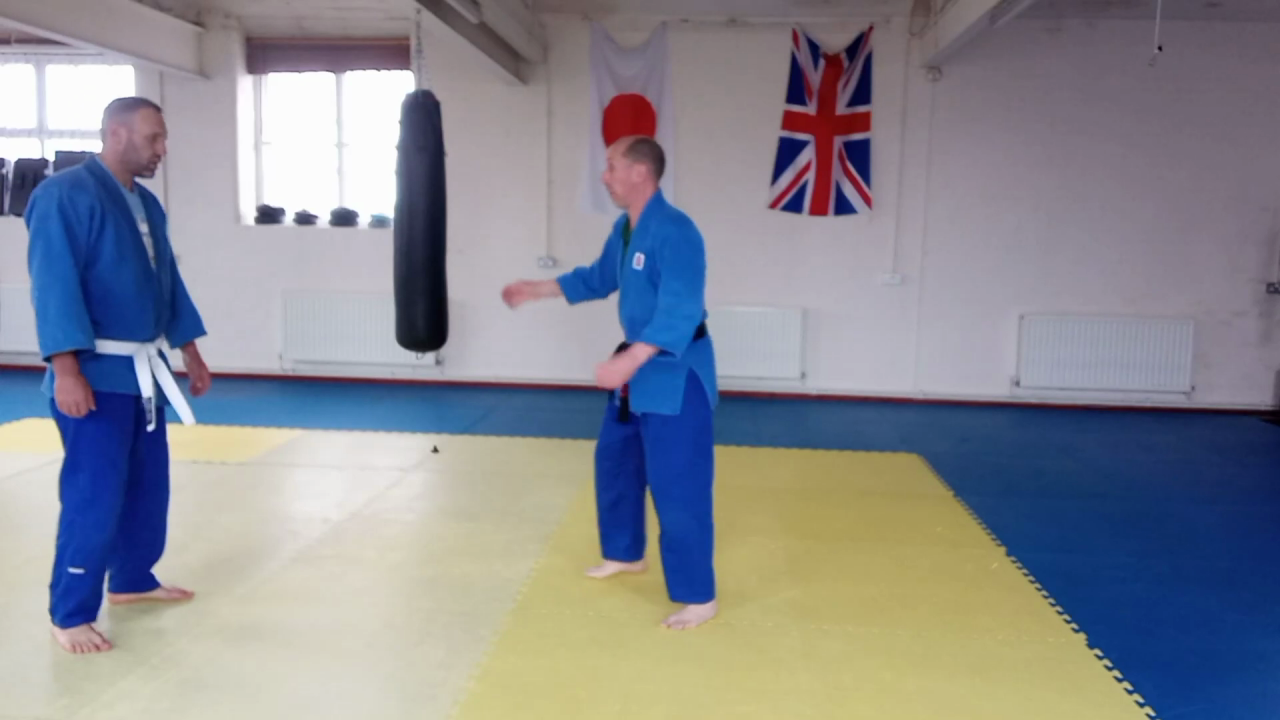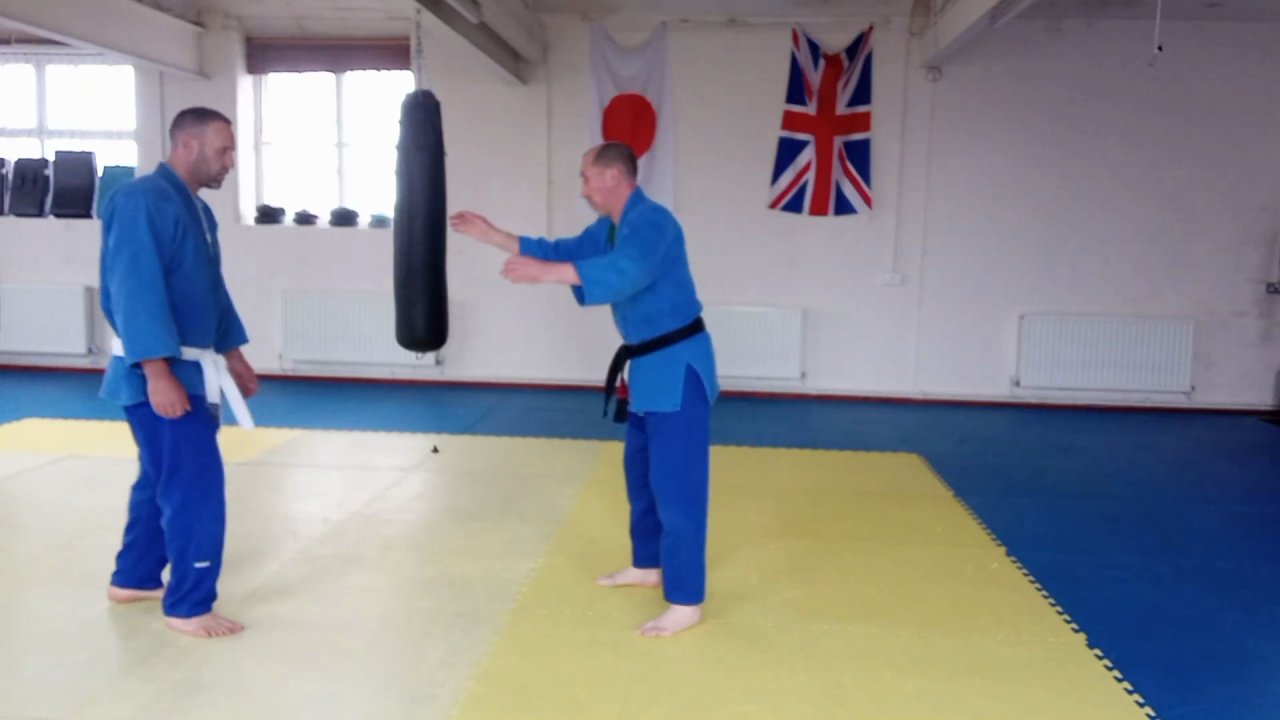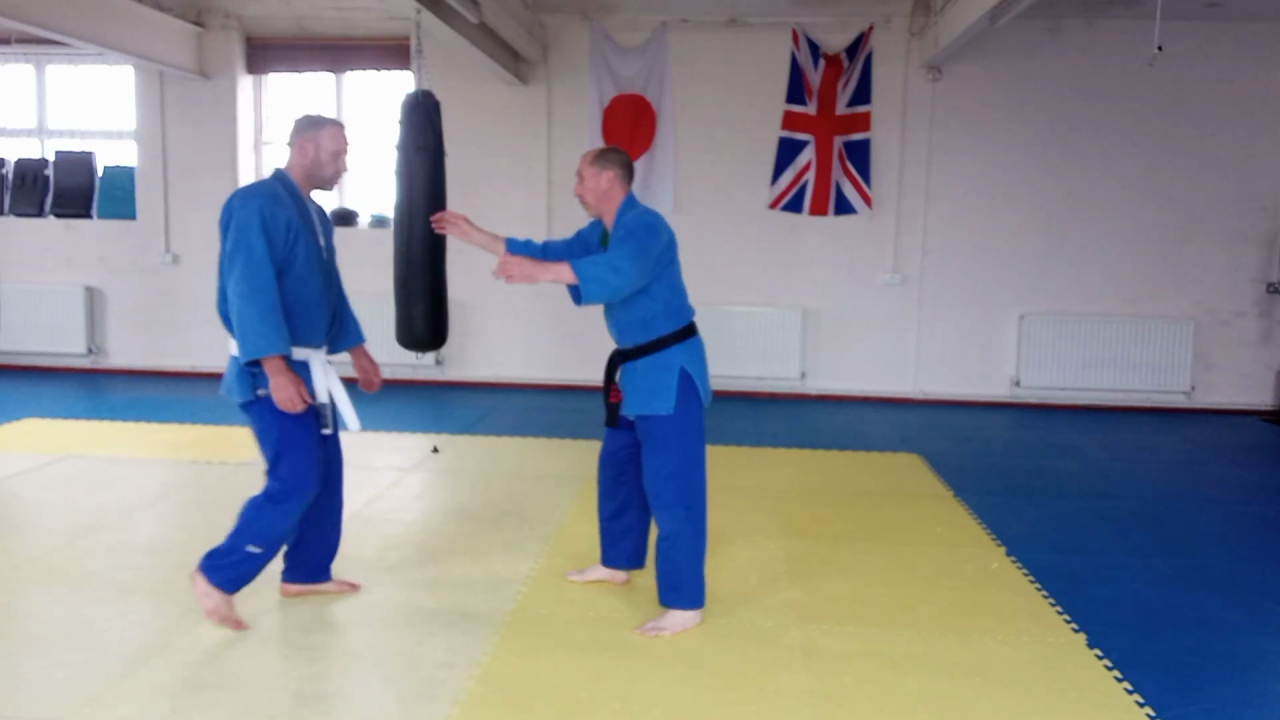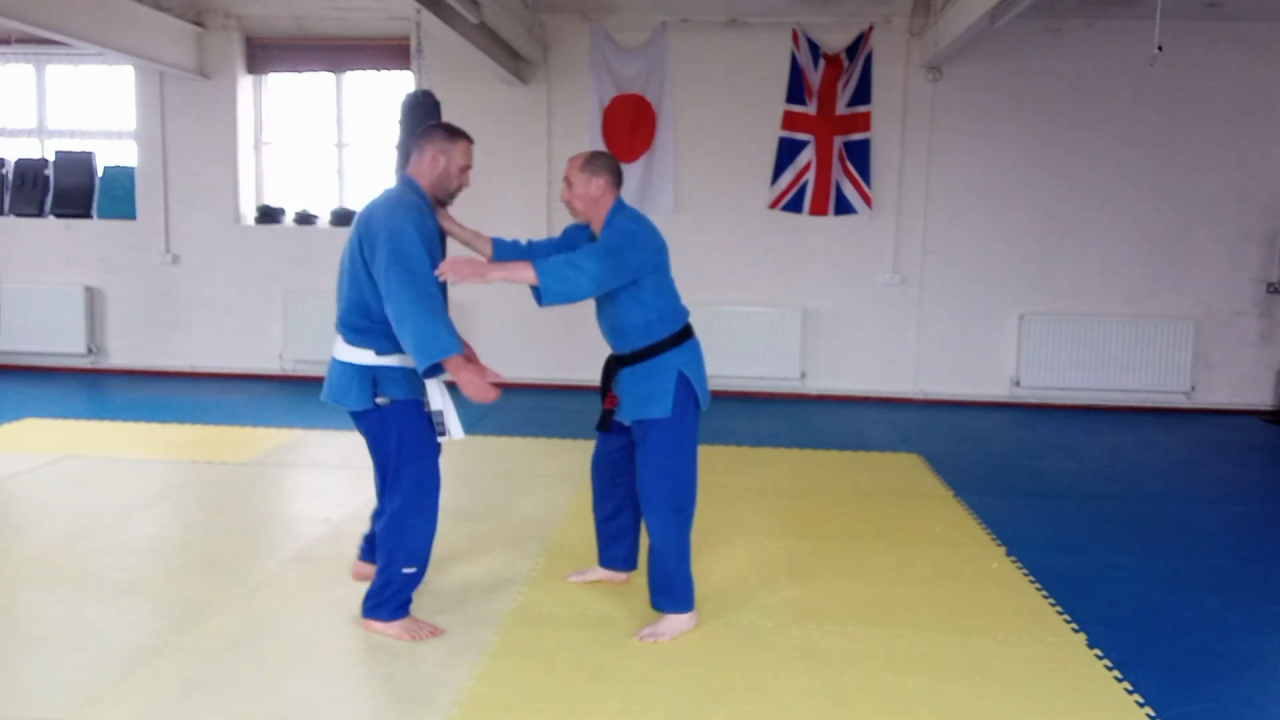
dt=0.7s
person 1, frame 1
left shoulder: (145, 202)
right shoulder: (64, 195)
left elbow: (167, 282)
right elbow: (55, 287)
left wrist: (190, 351)
right wrist: (66, 370)
left hip: (141, 367)
right hip: (93, 372)
left knee: (147, 482)
right knee: (94, 493)
left ankle: (132, 580)
right ankle: (70, 613)
person 1, frame 2
left shoulder: (196, 209)
right shoulder: (141, 201)
right elbow: (136, 293)
left wrist: (233, 354)
right wrist: (159, 373)
left hip: (188, 367)
right hip: (157, 373)
left knee: (163, 478)
right knee: (196, 484)
left ankle: (134, 576)
right ankle: (186, 605)
person 1, frame 3
left shoulder: (315, 215)
right shoulder: (255, 206)
right elbow: (251, 295)
left wrist: (356, 351)
right wrist: (277, 371)
left hip: (307, 367)
right hip: (269, 371)
left knee: (323, 473)
right knee: (297, 480)
left ankle: (306, 573)
right ankle: (218, 575)
person 1, frame 4
left shoulder: (406, 210)
right shoulder: (399, 215)
right elbow: (409, 302)
left wrist: (457, 349)
right wrist: (460, 368)
left hip: (381, 369)
right hip: (377, 374)
left knee: (408, 473)
right knee: (414, 485)
left ankle: (376, 557)
right ankle: (384, 610)
person 2, frame 1
left shoulder: (675, 232)
right shoulder: (625, 228)
left elbow: (681, 309)
right elbow: (601, 277)
left wrist: (630, 359)
right wrist: (538, 289)
left hip: (675, 372)
right hip: (641, 367)
left knee: (677, 485)
right knee: (614, 460)
left ankle: (699, 597)
right ankle: (625, 553)
person 2, frame 2
left shoulder: (651, 223)
right shoulder: (609, 227)
left elbow: (622, 273)
right elbow: (565, 251)
left wrist: (545, 274)
right wrist: (492, 235)
left hip: (677, 365)
right hip: (649, 364)
left knee: (676, 482)
right knee: (642, 471)
left ankle: (685, 602)
right ankle: (648, 564)
person 2, frame 3
left shoulder: (644, 225)
right shoulder: (601, 232)
left elbow: (619, 273)
right elbow: (548, 252)
left wrist: (543, 273)
right wrist: (476, 235)
left hip: (670, 370)
right hip: (640, 368)
left knee: (671, 485)
right knee: (618, 469)
left ankle: (684, 604)
right ankle: (617, 562)
person 2, frame 4
left shoulder: (632, 233)
right shoulder: (587, 233)
left elbow: (578, 274)
right elbow: (530, 254)
left wrist: (488, 271)
right wrist: (455, 230)
left hip: (667, 373)
right hip: (632, 371)
left knee: (662, 490)
right knee: (611, 471)
left ankle: (679, 608)
right ankle: (615, 563)
